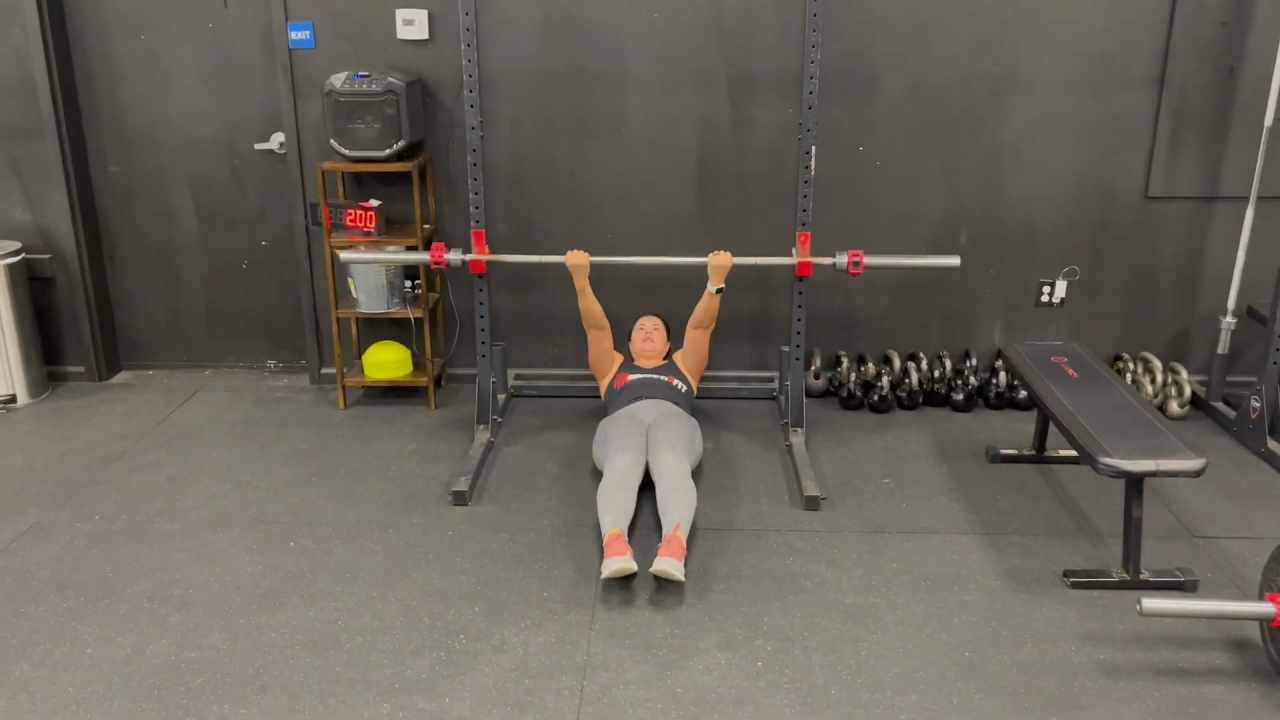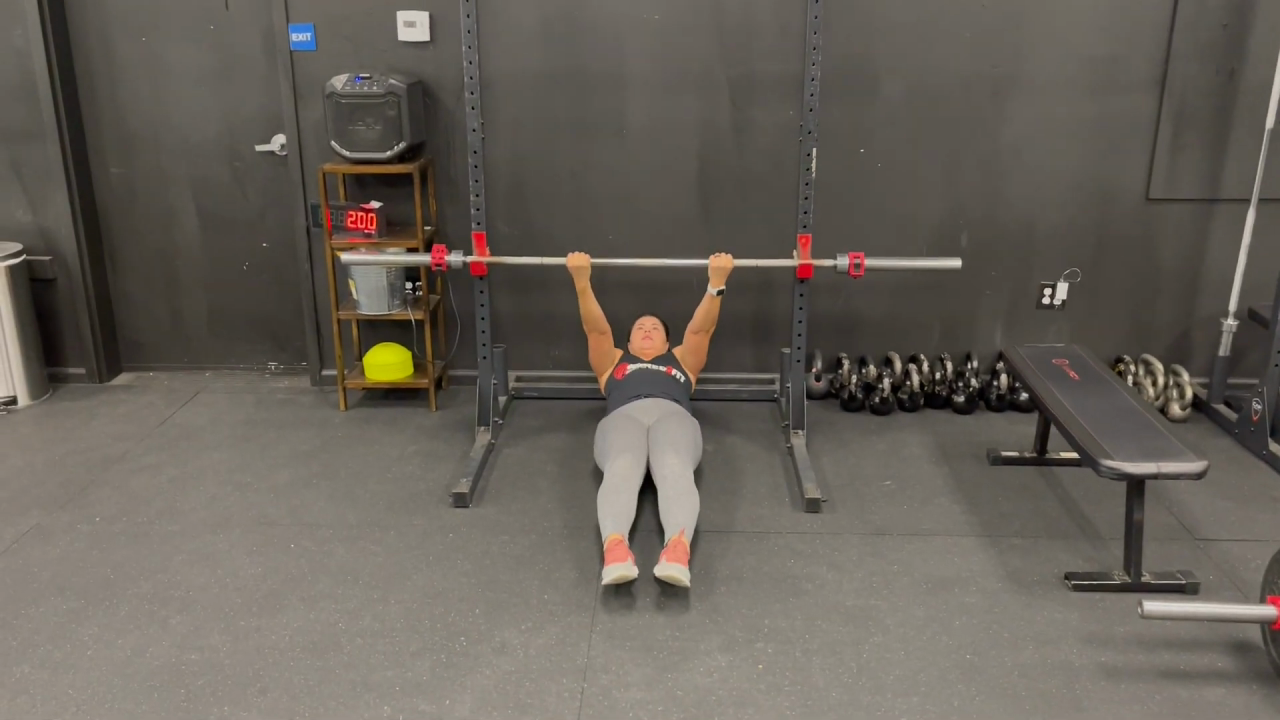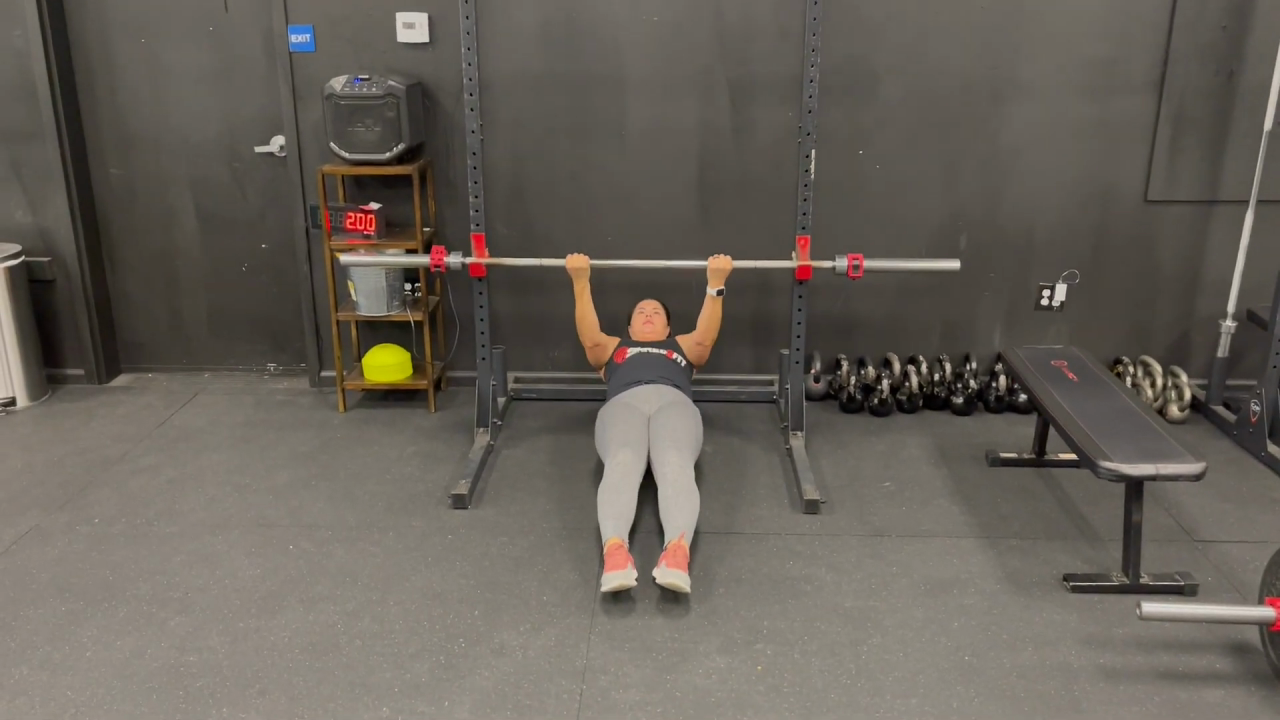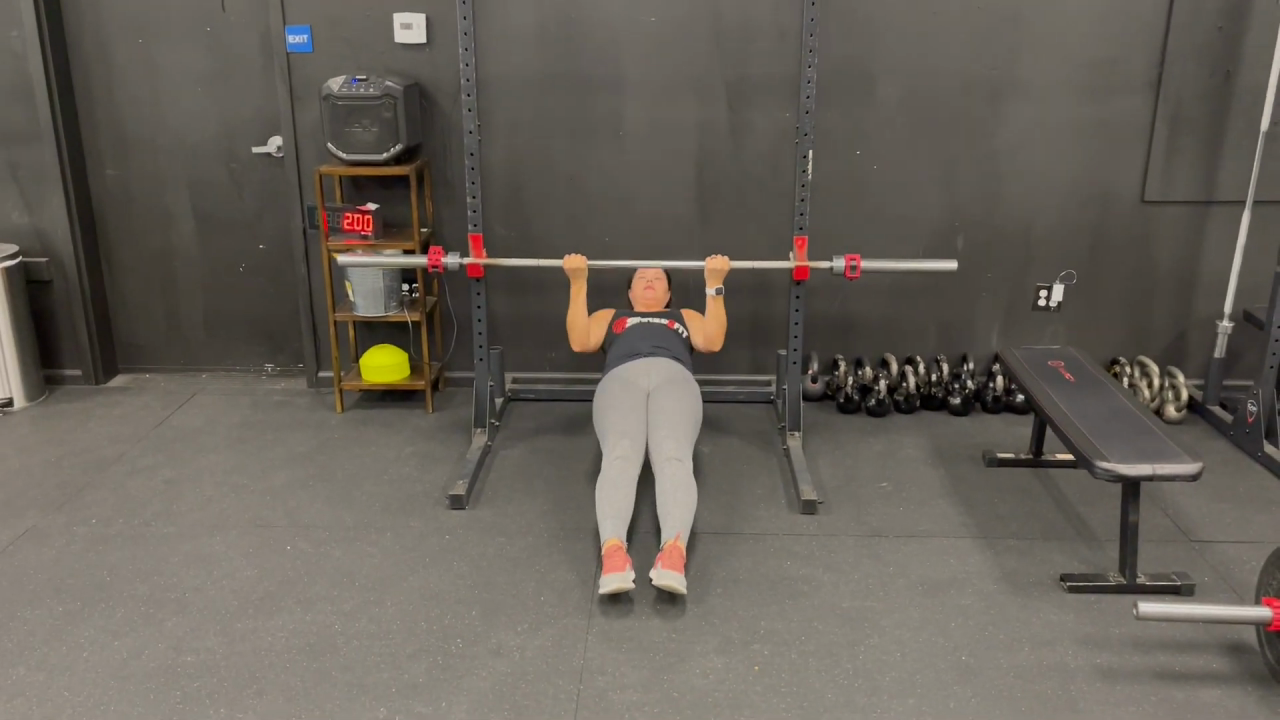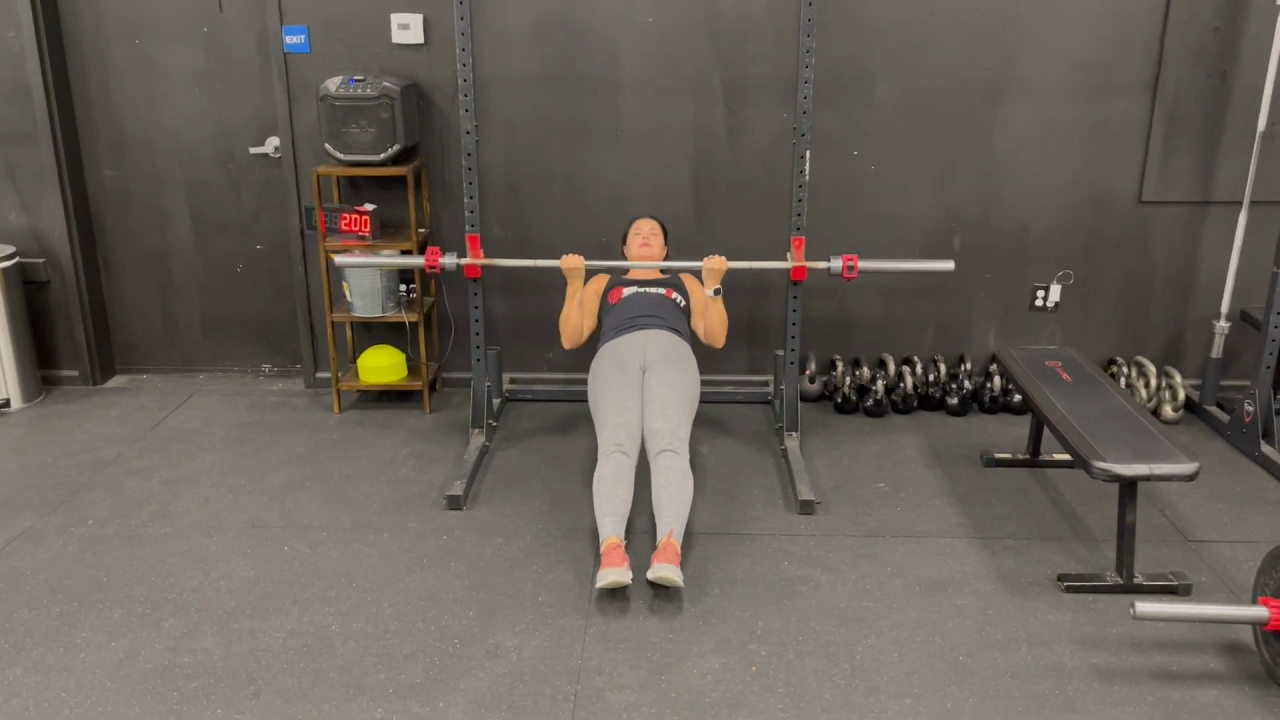
dt=0.3s
person 1, frame 1
left shoulder: (683, 366)
right shoulder: (612, 367)
left elbow: (701, 326)
right elbow: (595, 326)
left wrist: (716, 281)
right wrist: (581, 279)
left hip: (673, 418)
right hip: (622, 420)
left knee: (672, 464)
right knee: (622, 465)
left ankle: (674, 545)
right ankle: (614, 544)
person 1, frame 2
left shoulder: (682, 360)
right shoulder: (613, 361)
left elbow: (700, 329)
right elbow: (596, 329)
left wrist: (717, 283)
right wrist: (581, 280)
left hip: (672, 415)
right hip: (623, 417)
left knee: (674, 468)
right knee: (621, 468)
left ankle: (678, 549)
right ankle: (614, 548)
person 1, frame 3
left shoulder: (683, 347)
right shoulder: (612, 349)
left elbow: (705, 337)
right elbow: (590, 337)
left wrist: (716, 284)
right wrist: (581, 281)
left hip: (674, 403)
right hip: (623, 405)
left knee: (675, 466)
right knee: (622, 464)
left ankle: (677, 552)
right ankle: (615, 552)
person 1, frame 4
left shoulder: (684, 316)
right shoulder: (610, 315)
left elbow: (713, 341)
right elbow: (579, 342)
left wrist: (714, 285)
right wrist: (578, 282)
left hip: (673, 377)
right hip: (622, 378)
left knee: (673, 457)
right knee: (619, 456)
left ankle: (674, 552)
right ankle: (613, 552)
person 1, frame 5
left shoulder: (685, 283)
right shoulder: (603, 282)
left elbow: (715, 337)
right elbow: (571, 338)
left wrist: (713, 284)
right wrist: (573, 282)
left hip: (671, 351)
right hip: (616, 353)
left knee: (669, 446)
right knee: (615, 446)
left ankle: (669, 548)
right ankle: (611, 549)
